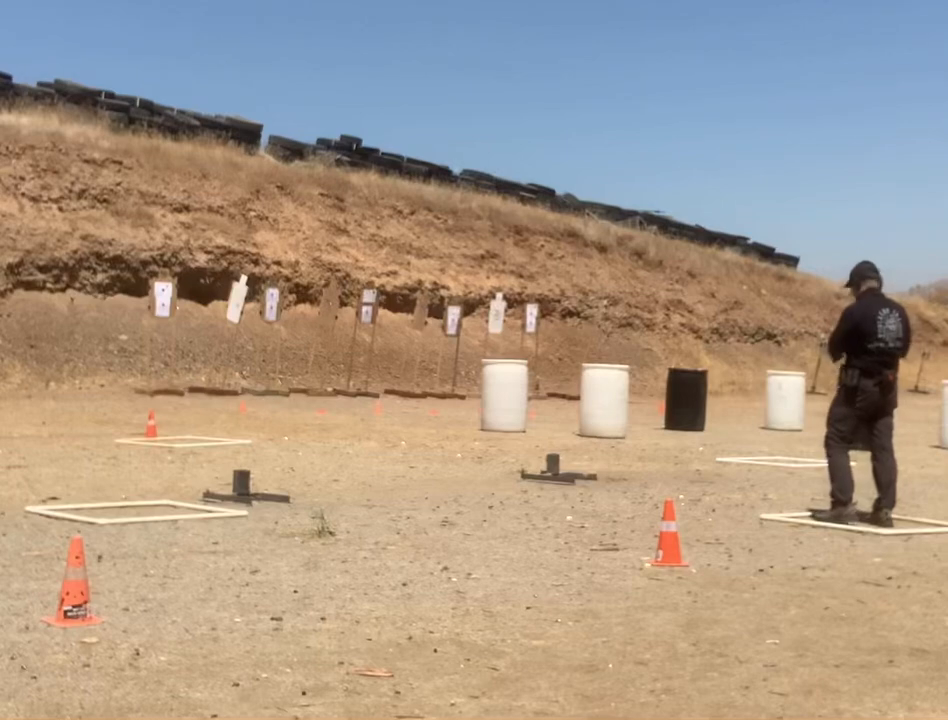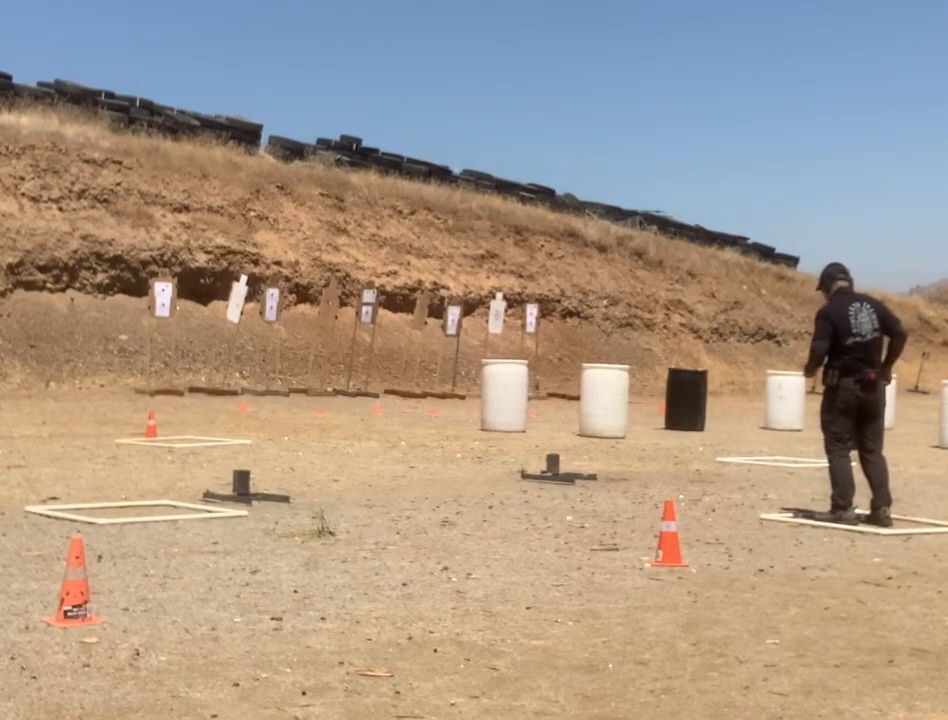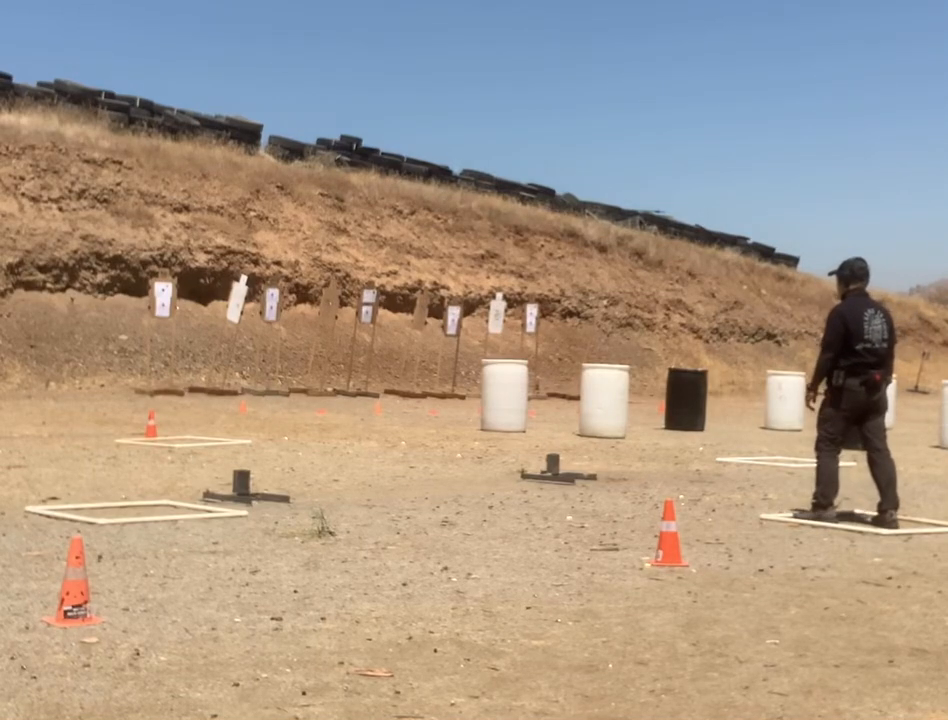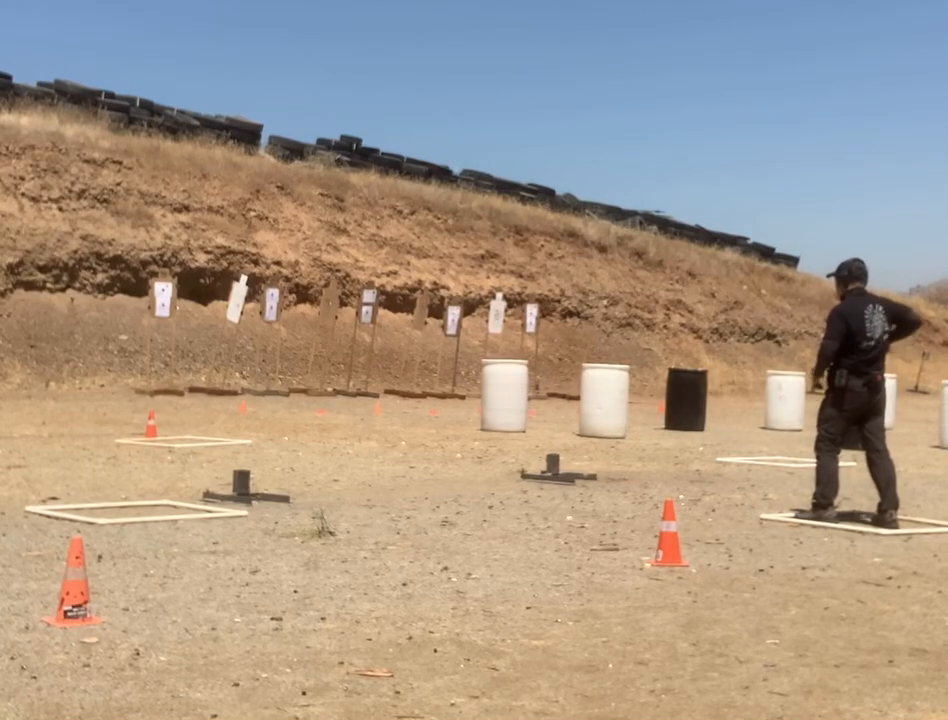
dt=1s
person 1, frame 1
left shoulder: (855, 311)
right shoulder: (899, 312)
left elbow: (835, 348)
right elbow: (903, 349)
left wrist: (844, 351)
left hip: (859, 387)
right hip: (887, 388)
left knee: (837, 444)
right knee: (883, 449)
left ankle: (843, 506)
right ankle: (884, 510)
person 1, frame 2
left shoulder: (828, 311)
right shoulder: (873, 305)
left elbow: (819, 351)
right elbow: (900, 333)
left wrist: (810, 368)
right wrist: (887, 366)
left hip: (842, 386)
right hip: (873, 386)
left knee: (838, 449)
right knee: (872, 450)
left ankle: (843, 509)
right ankle: (881, 508)
person 1, frame 3
left shoulder: (841, 312)
right shoulder: (883, 313)
left elbow: (828, 354)
right elbow: (889, 354)
left wrist: (813, 387)
left hip: (845, 389)
right hip: (875, 390)
left knee: (827, 447)
right knee: (879, 449)
left ankle: (823, 507)
right ankle: (889, 511)
person 1, frame 4
left shoulder: (842, 311)
right shoulder: (883, 306)
left elbow: (829, 349)
right elbow: (914, 320)
left wrist: (818, 372)
left hip: (846, 388)
right hip: (875, 388)
left knee: (827, 447)
right knee: (877, 449)
left ankle: (824, 507)
right ankle: (889, 510)
